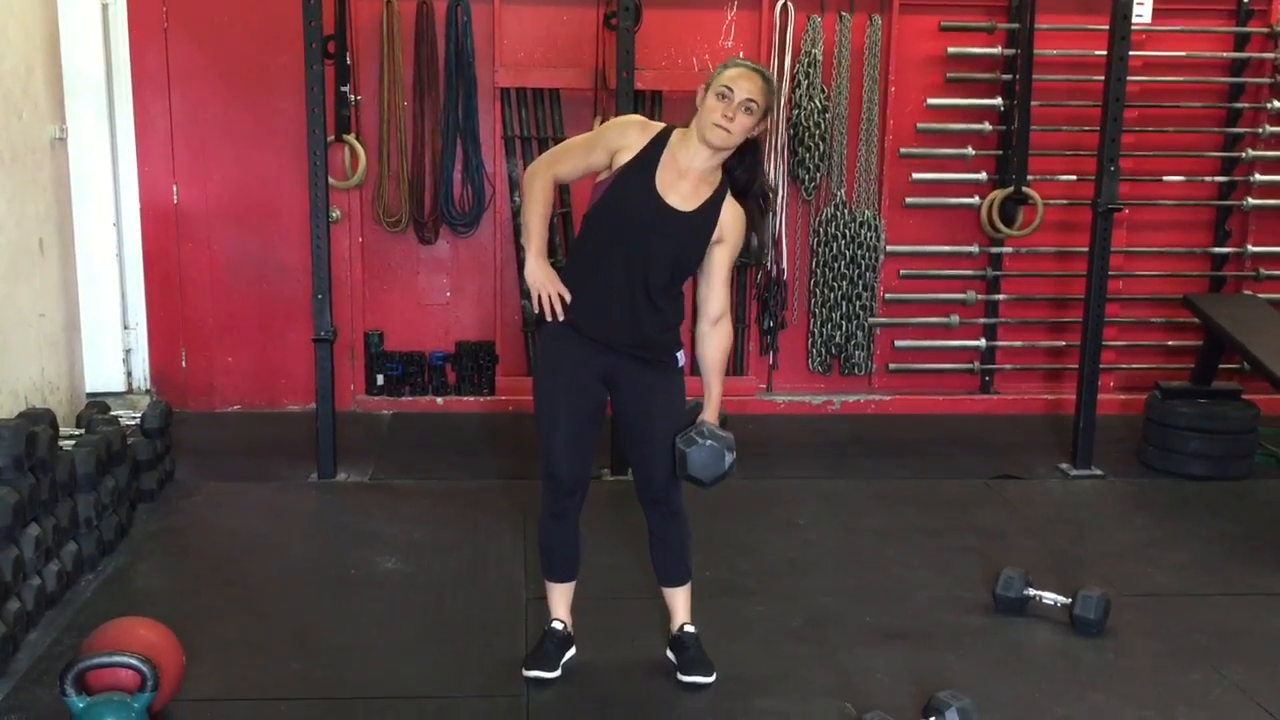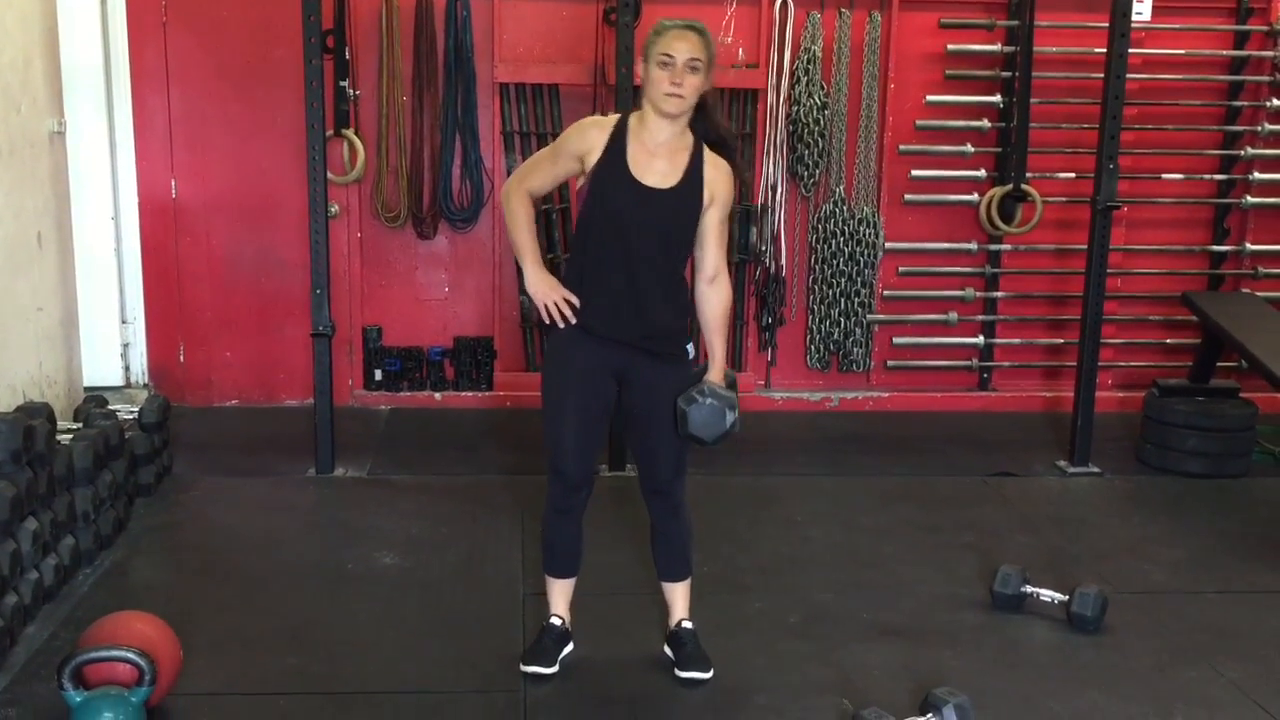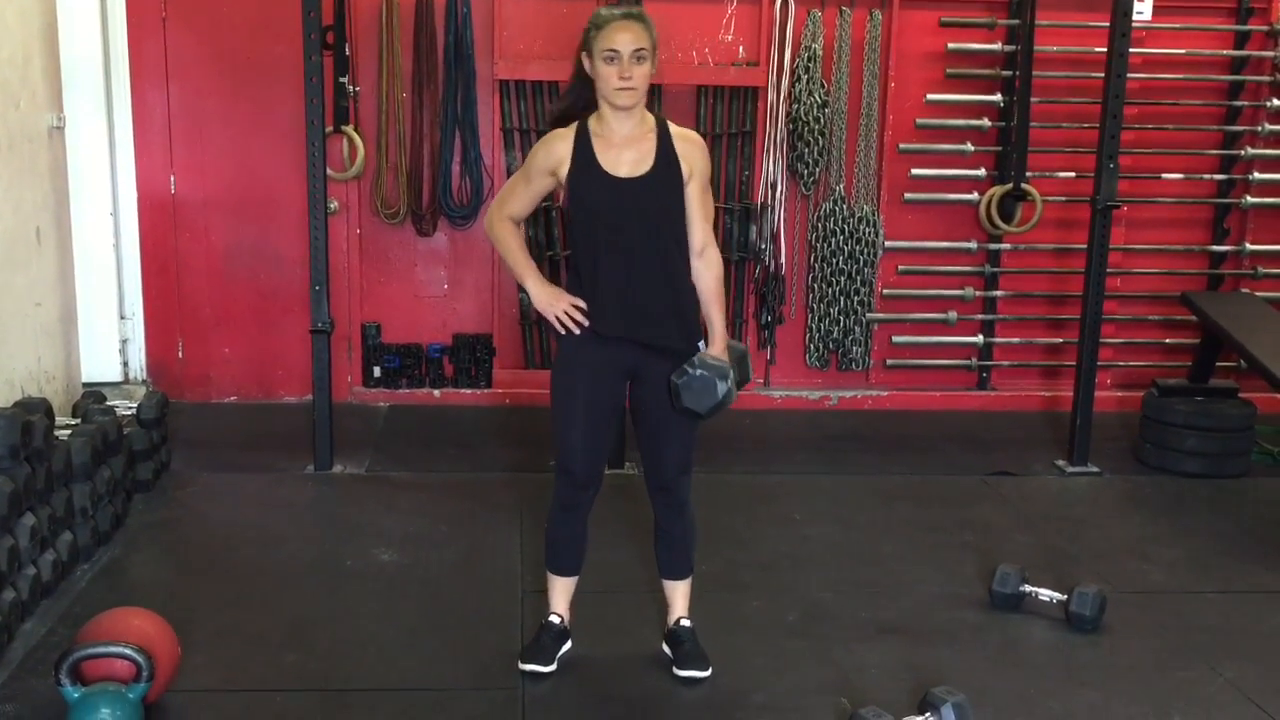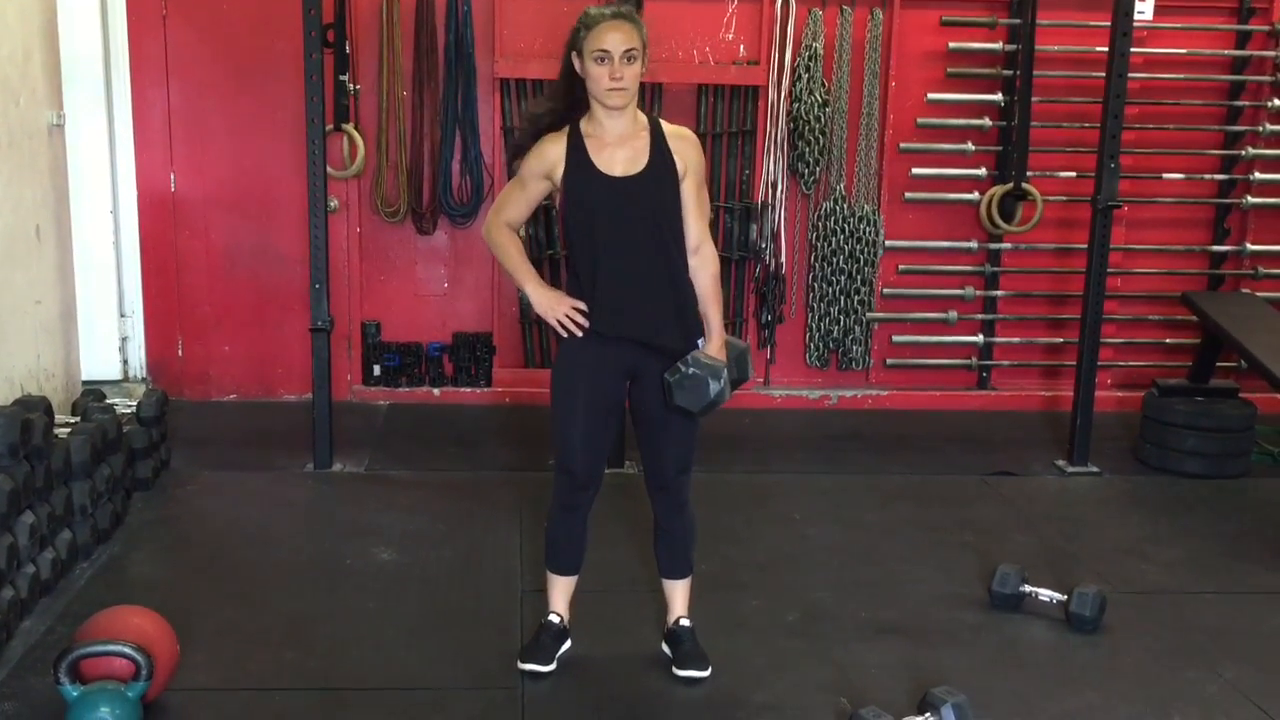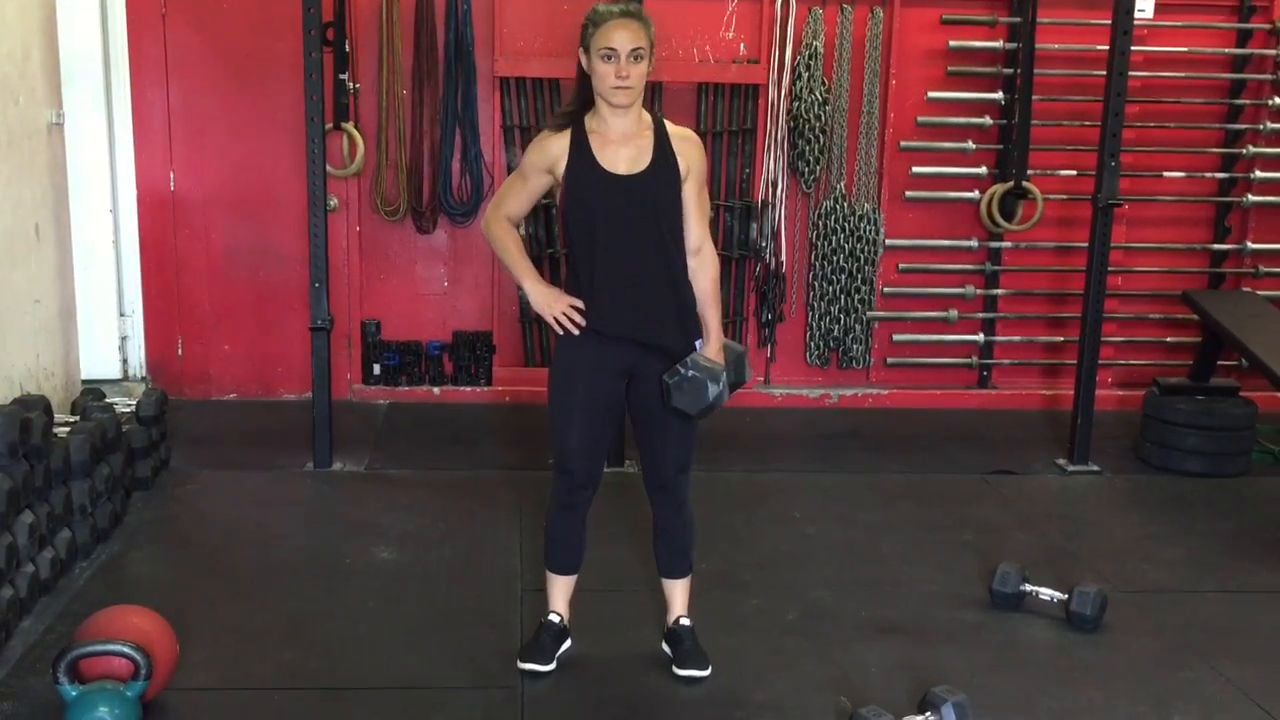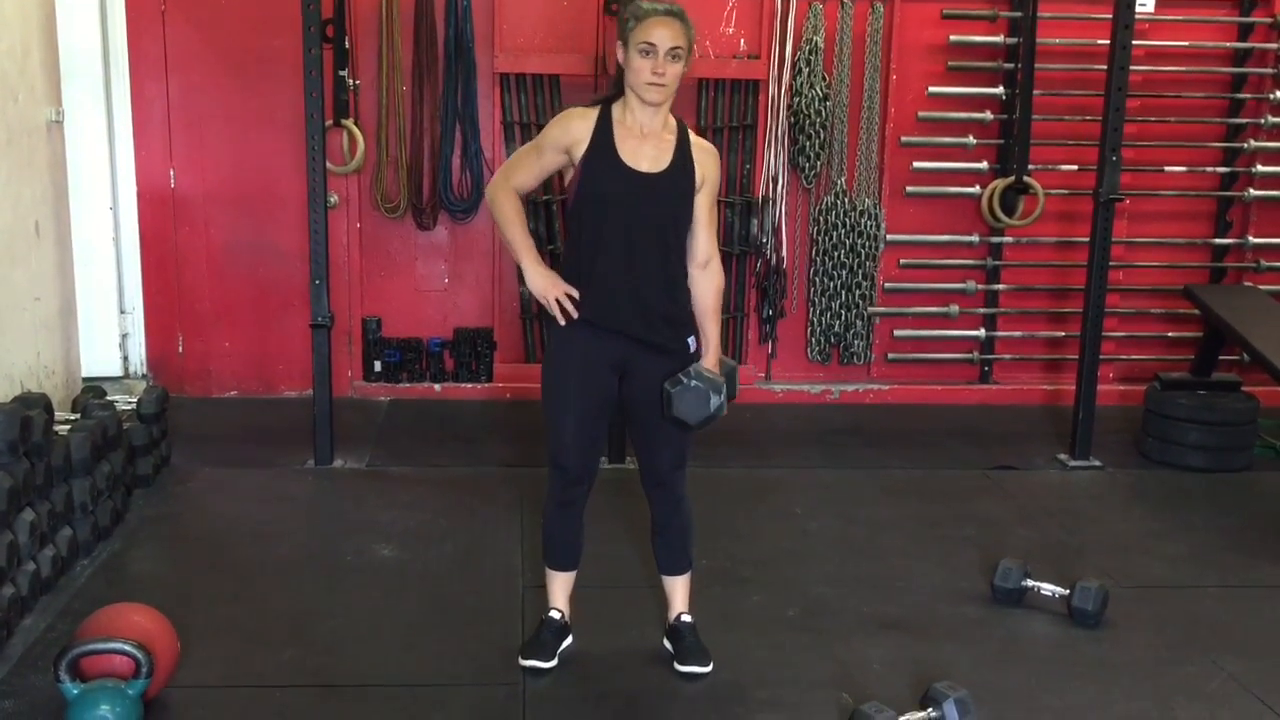
dt=0.3s
person 1, frame 1
left shoulder: (729, 215)
right shoulder: (631, 136)
left elbow: (714, 317)
right elbow: (542, 173)
left wrist: (712, 408)
right wrist: (536, 261)
left hip: (651, 359)
right hip: (572, 341)
left knee: (661, 492)
right knee: (563, 485)
left ankle: (682, 630)
right ankle: (558, 626)
person 1, frame 2
left shoulder: (714, 173)
right shoulder: (596, 136)
left elbow: (711, 276)
right elbow: (518, 189)
left wrist: (716, 365)
right wrist: (534, 272)
left hip: (662, 351)
right hip: (581, 340)
left knee: (665, 486)
right knee: (569, 481)
left ankle: (681, 626)
right ankle: (557, 623)
person 1, frame 3
left shoulder: (687, 149)
right shoulder: (562, 148)
left elbow: (703, 252)
right elbow: (501, 217)
left wrist: (718, 339)
right wrist: (537, 287)
left hip: (671, 345)
right hip: (591, 341)
left knee: (670, 484)
right knee: (575, 481)
left ankle: (679, 625)
right ankle: (556, 622)
person 1, frame 4
left shoulder: (680, 145)
right shoulder: (554, 152)
left elbow: (699, 248)
right elbow: (498, 225)
left wrist: (716, 336)
right wrist: (538, 293)
left hip: (671, 343)
right hip: (592, 343)
left knee: (670, 484)
right knee: (575, 481)
left ankle: (679, 624)
right ankle: (555, 621)
person 1, frame 5
left shoulder: (683, 147)
right shoulder: (559, 145)
left elbow: (699, 251)
right elbow: (498, 218)
left wrist: (714, 339)
right wrist: (535, 287)
left hip: (668, 344)
right hip: (589, 341)
left knee: (669, 483)
right knee: (574, 480)
left ankle: (678, 624)
right ankle: (555, 620)
person 1, frame 6
left shoulder: (700, 156)
right shoulder: (579, 128)
left elbow: (704, 262)
right elbow: (503, 189)
left wrist: (712, 350)
right wrist: (534, 270)
left hip: (663, 343)
right hip: (583, 335)
left knee: (666, 480)
right knee: (569, 476)
left ankle: (679, 620)
right ankle: (556, 617)
